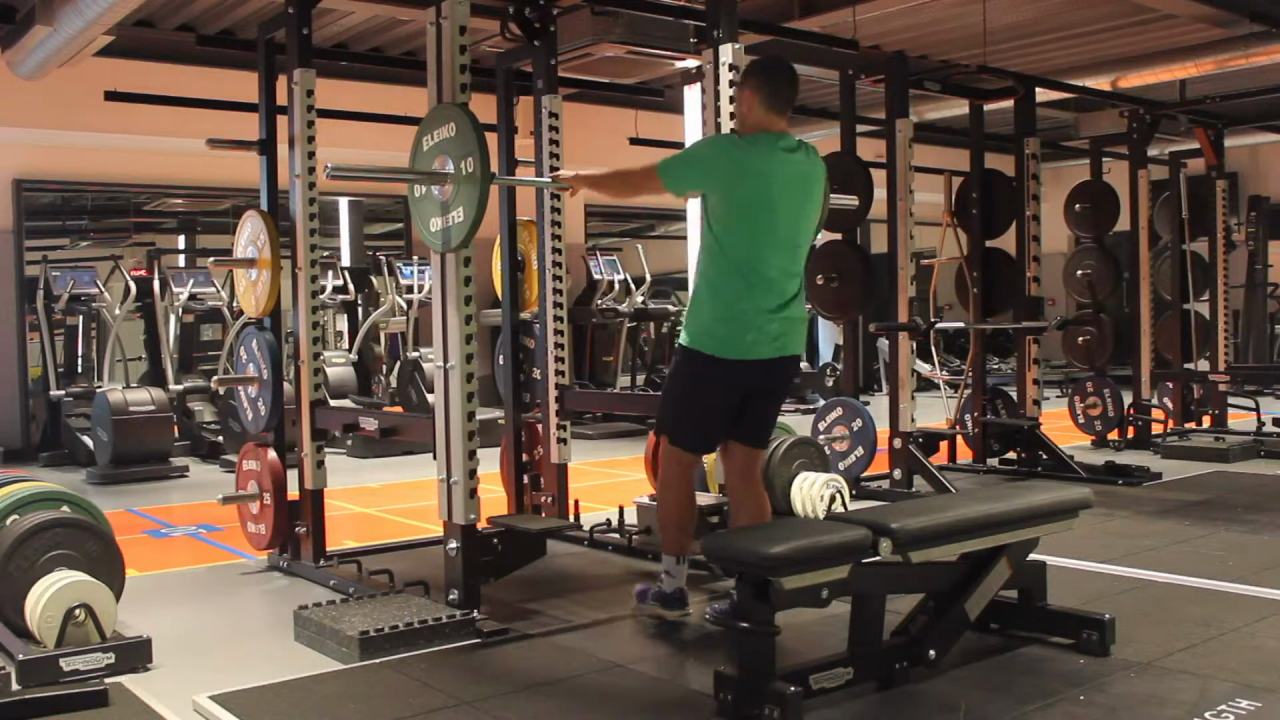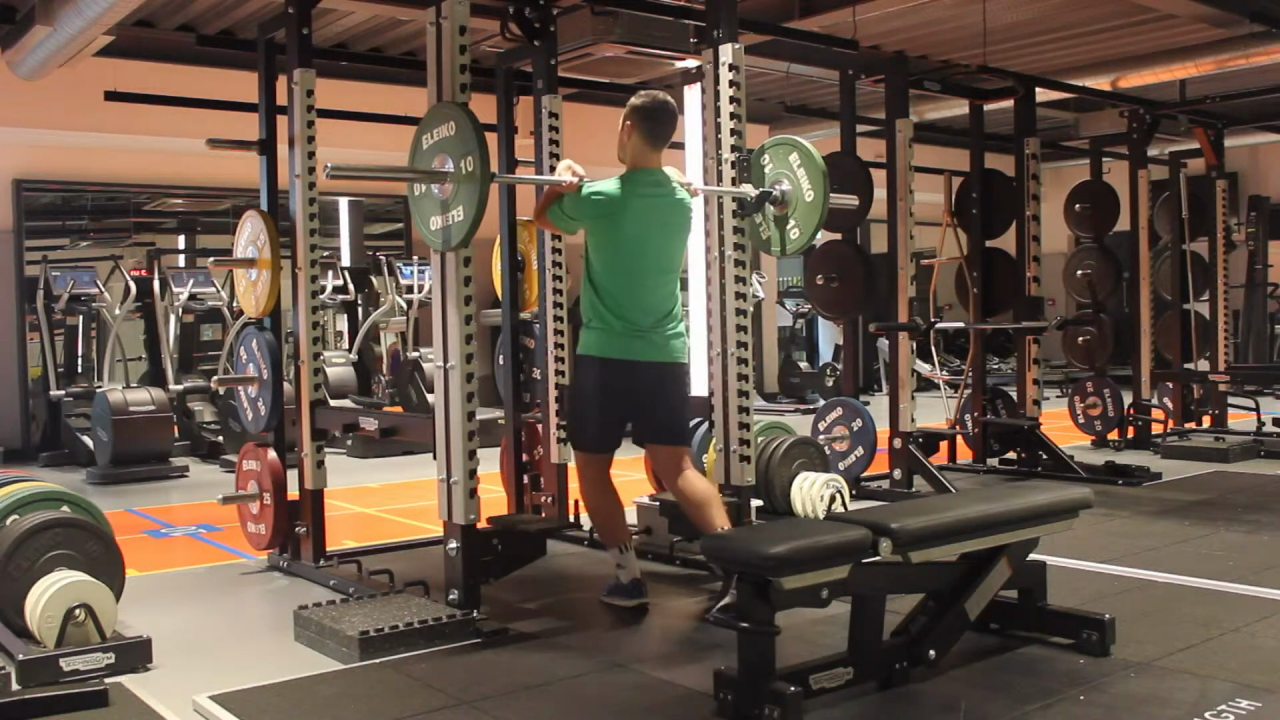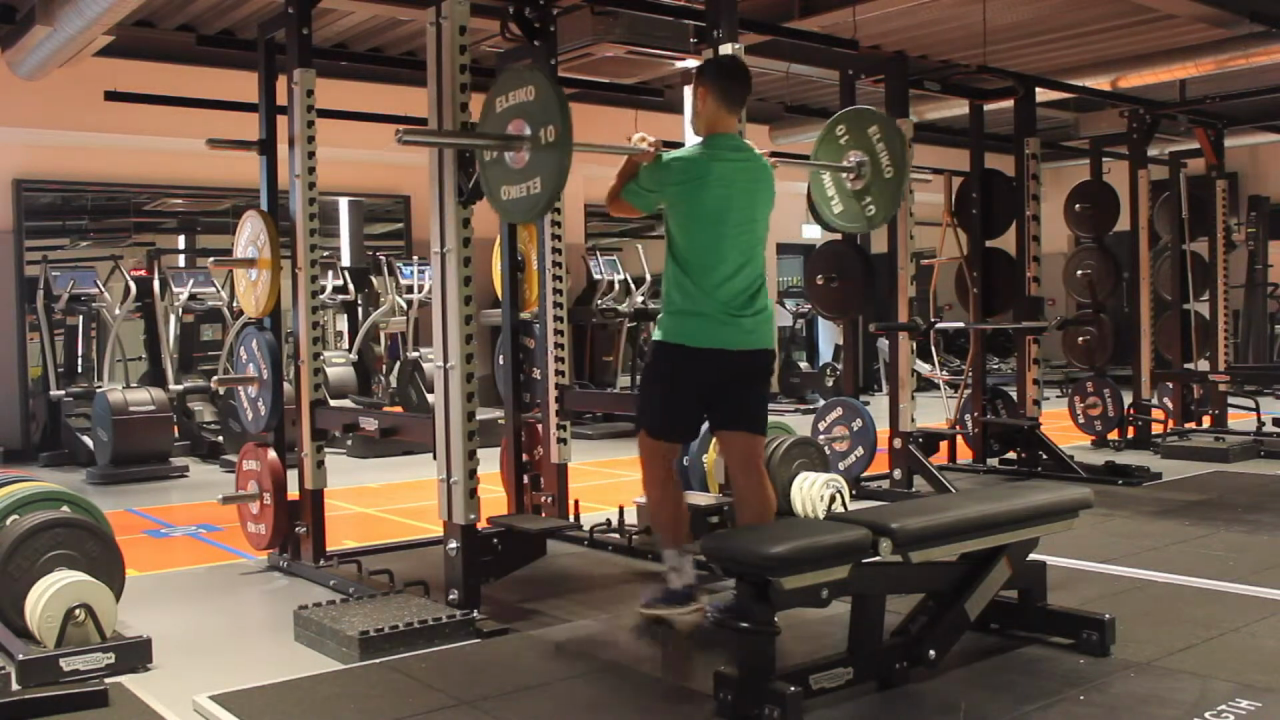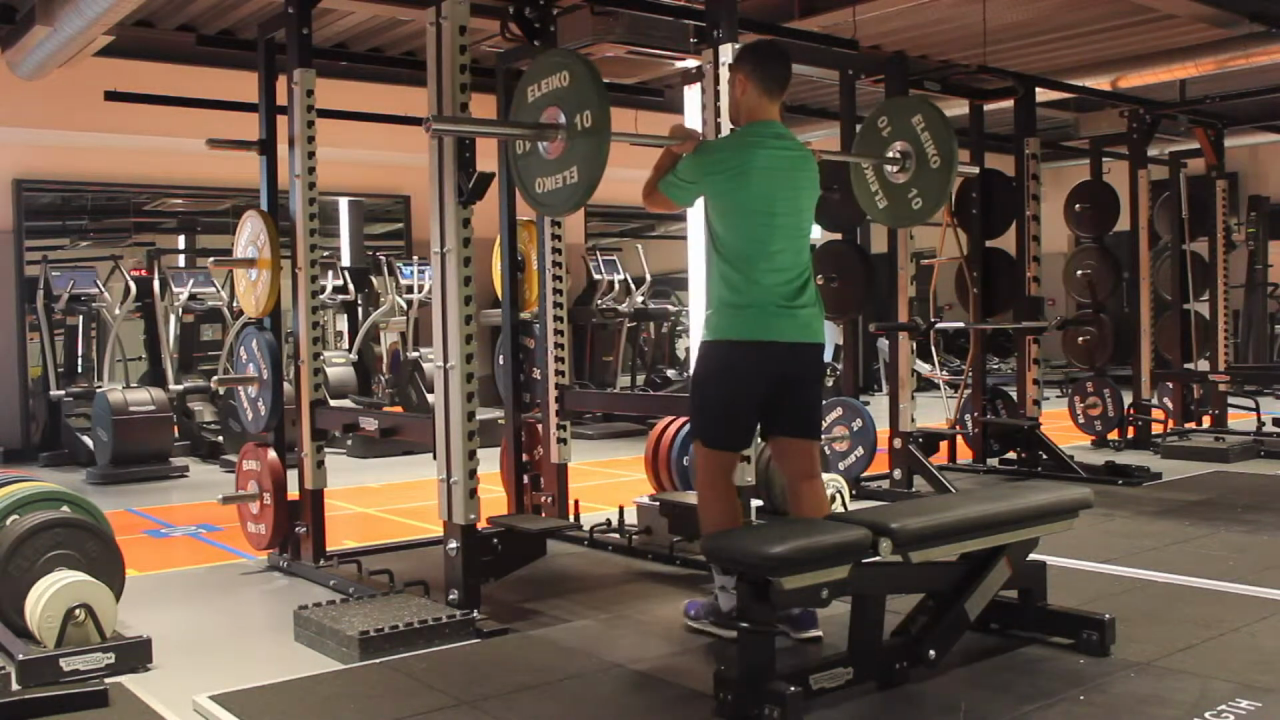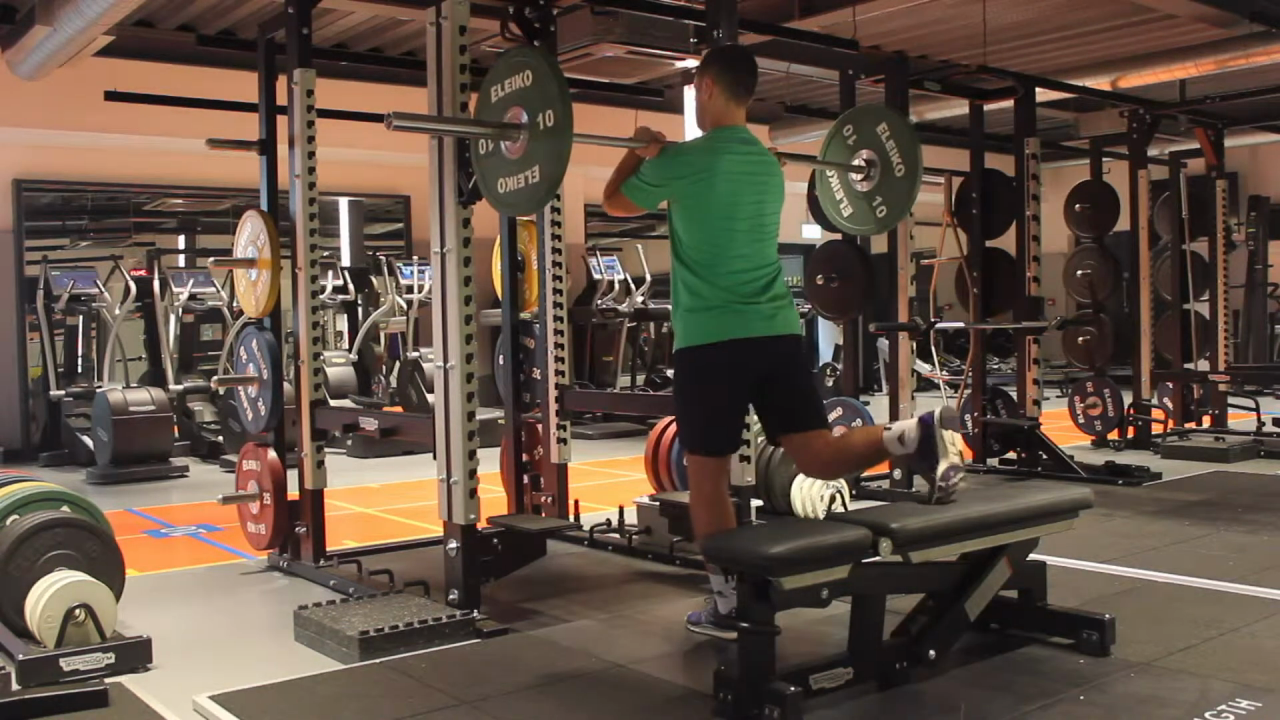
dt=1s
person 1, frame 1
left shoulder: (725, 154)
right shoulder: (814, 166)
left elbow: (635, 181)
left wrist: (579, 178)
left hip: (717, 344)
right hip: (779, 348)
left knee: (676, 463)
right knee: (745, 470)
left ankle: (671, 588)
person 1, frame 2
left shoulder: (599, 199)
right shoulder: (681, 201)
left elbow: (545, 219)
left wrist: (561, 183)
right wrist: (676, 179)
left hip: (605, 357)
right hip: (667, 355)
left knee: (593, 469)
right knee: (677, 468)
left ankle: (629, 577)
person 1, frame 3
left shoulder: (679, 166)
right shoulder: (762, 171)
left elbow: (617, 203)
left wrist: (638, 158)
left hip: (688, 339)
right hip: (752, 340)
left knee: (657, 454)
right knee: (748, 464)
left ankle: (680, 577)
person 1, frame 4
left shoulder: (719, 155)
right shoulder: (806, 160)
left elbow: (654, 198)
left wrist: (677, 149)
left hip: (740, 335)
right hip: (801, 336)
left knee: (713, 467)
right knee: (802, 469)
left ankle: (728, 602)
right ankle: (805, 606)
person 1, frame 5
left shoulder: (682, 160)
right shoulder: (769, 163)
left elbow: (614, 201)
left wrist: (638, 153)
left hip: (711, 340)
right hip: (777, 331)
left knee: (707, 477)
right knee: (820, 454)
left ankle: (728, 607)
right ankle: (918, 435)
